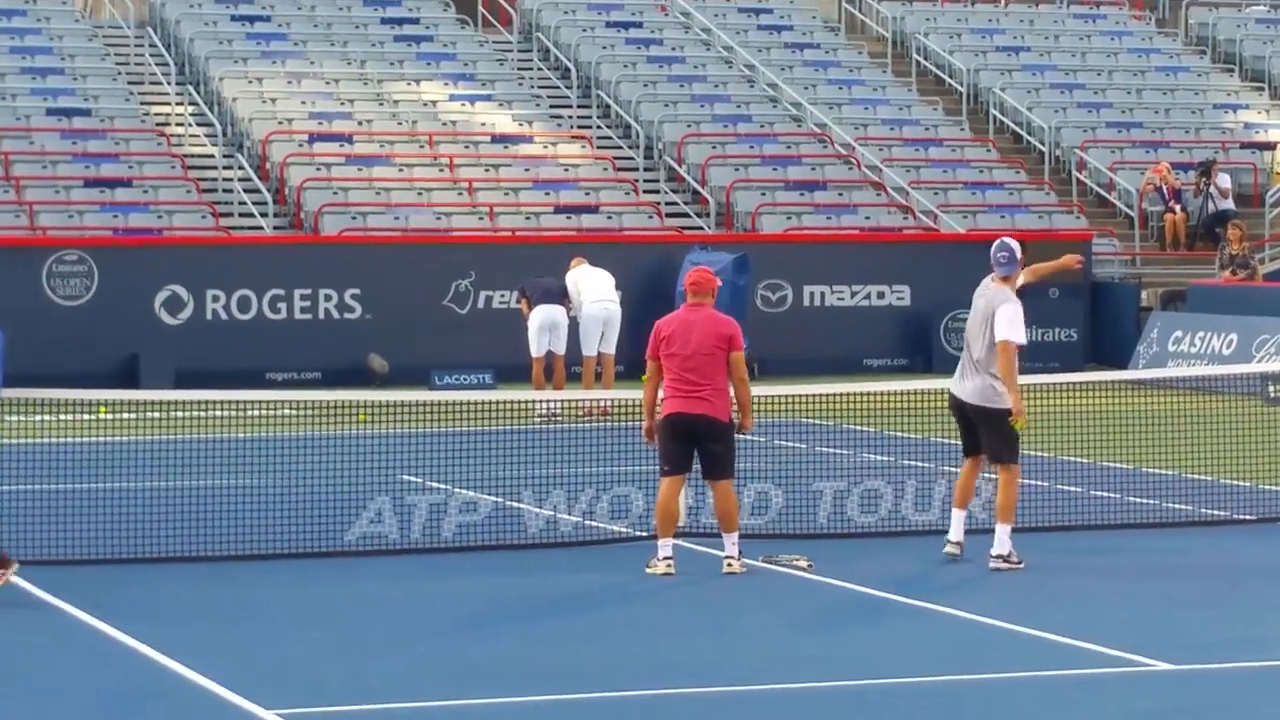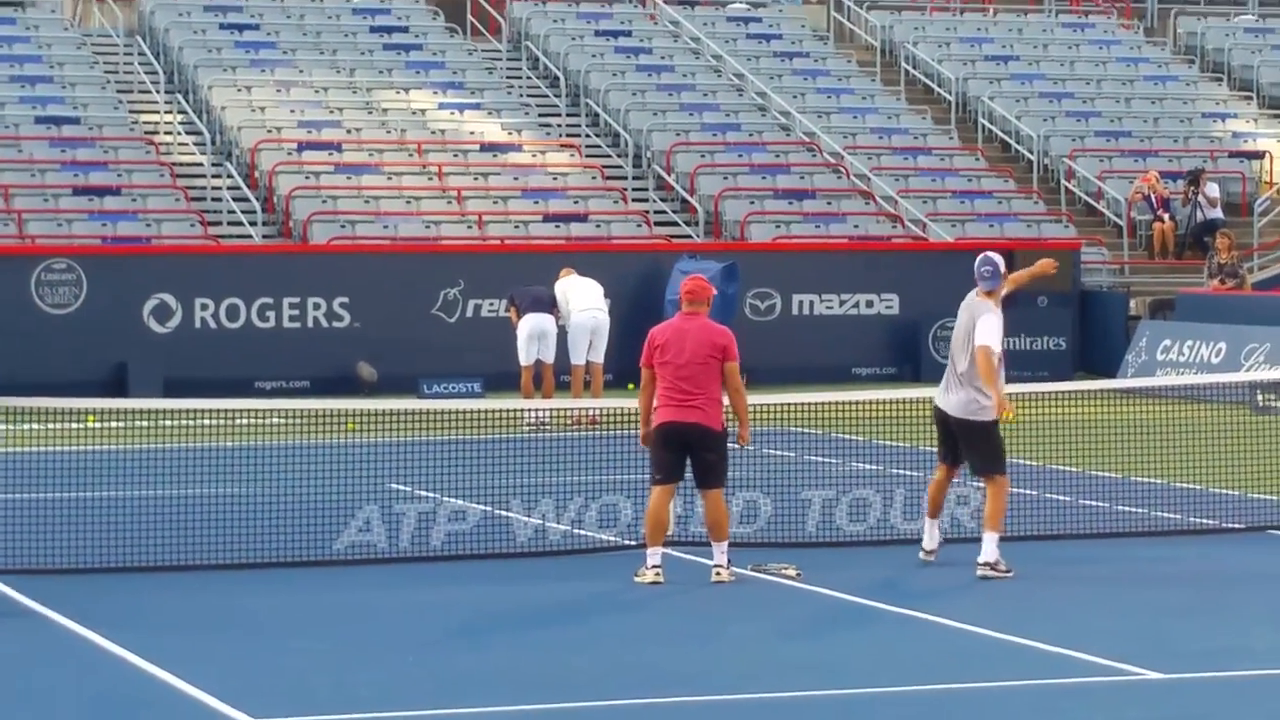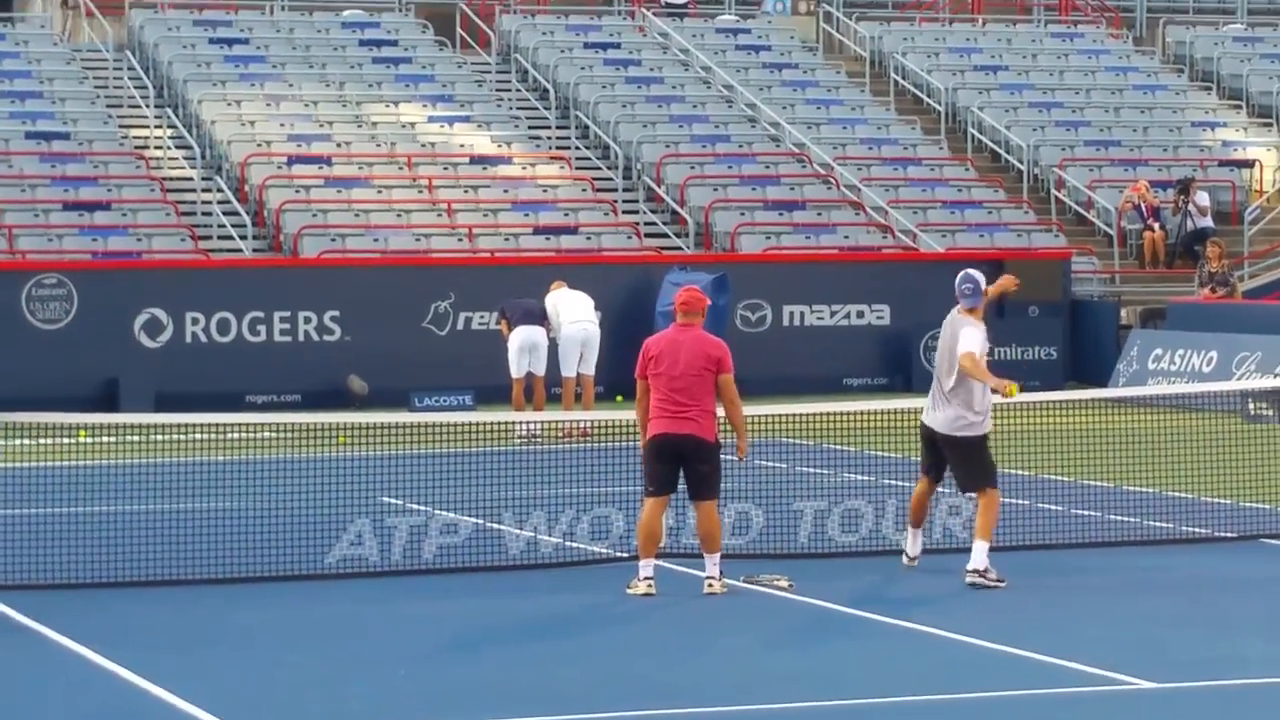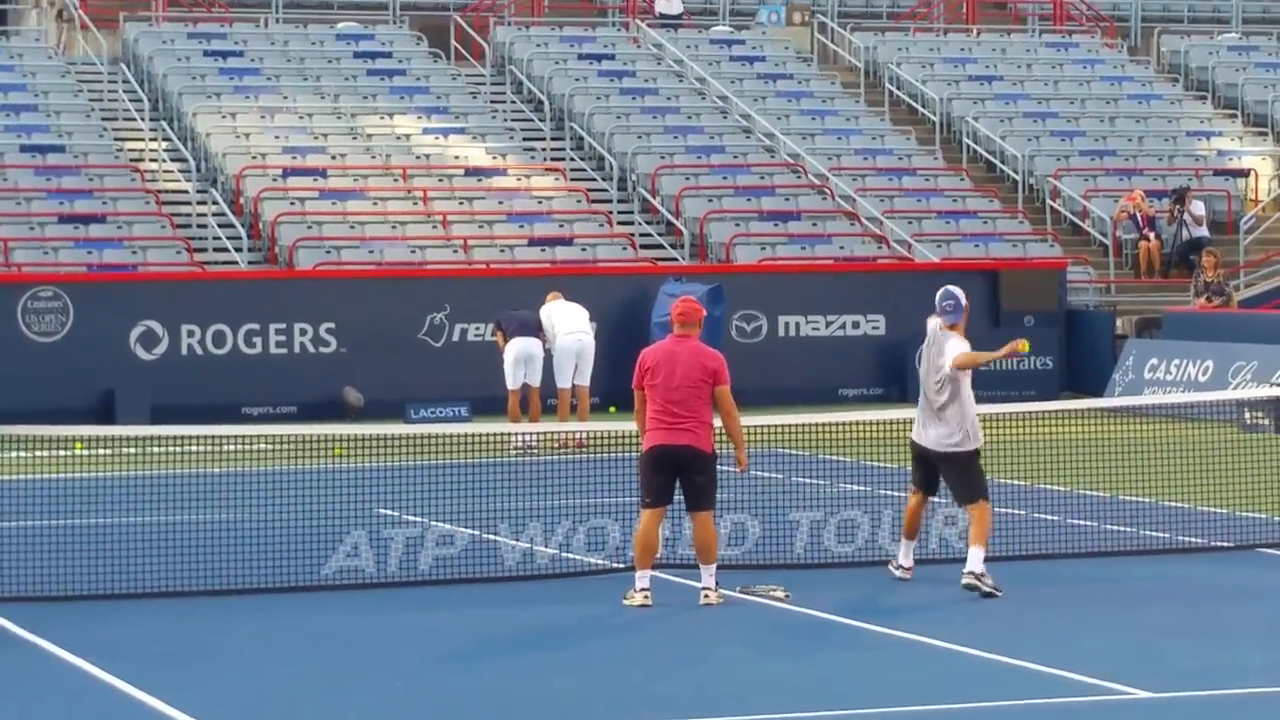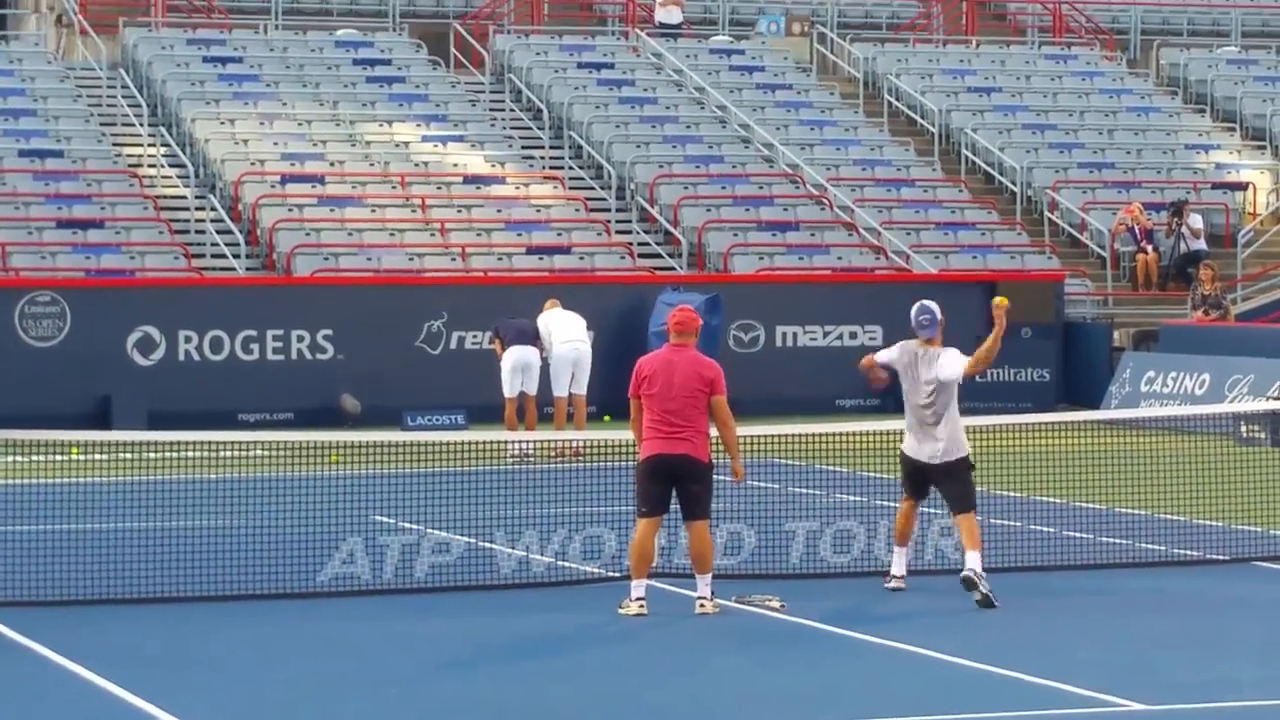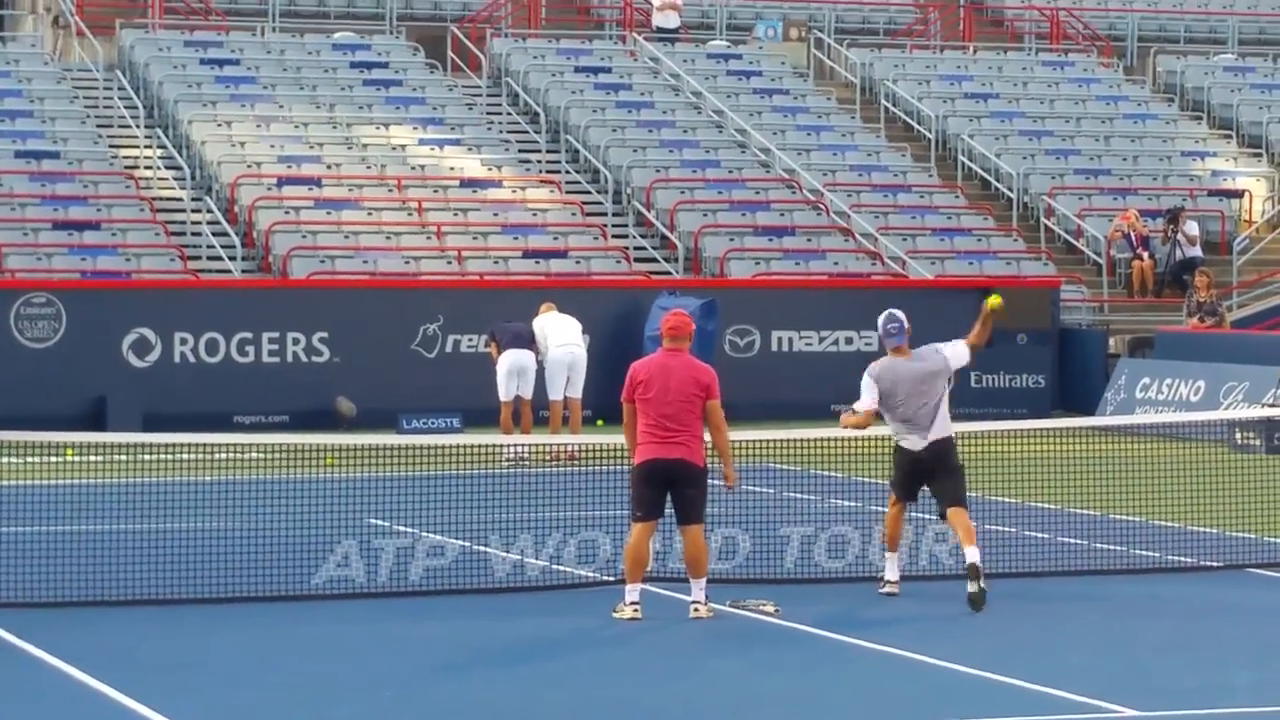
dt=0.1s
person 1, frame 1
left shoulder: (988, 284)
right shoulder: (1008, 304)
left elbow: (1023, 275)
right elbow: (1004, 351)
left wrist: (1059, 263)
right wrist: (1013, 397)
left hip: (961, 393)
right hip: (990, 400)
left knee: (972, 462)
right knee: (1008, 473)
left ankle: (954, 537)
right ankle: (1002, 550)
person 1, frame 2
left shoulder: (974, 298)
right shoulder: (989, 315)
left elbow: (1004, 285)
right elbow: (984, 356)
left wrist: (1033, 270)
right wrist: (998, 395)
left hip: (946, 407)
right hip: (975, 413)
left knee: (945, 470)
right knee: (997, 484)
left ankle: (929, 543)
right ankle: (988, 558)
person 1, frame 3
left shoulder: (955, 316)
right shoulder: (972, 331)
left elbow: (974, 305)
right elbow: (969, 362)
left wrist: (997, 287)
right wrist: (993, 382)
left hip: (934, 422)
right hip: (965, 429)
left knee: (926, 483)
right knee: (989, 496)
left ankle: (912, 549)
right ankle: (978, 565)
person 1, frame 4
left shoulder: (935, 331)
right shoulder: (955, 344)
right elbow: (960, 362)
left wrist: (940, 312)
right wrist: (998, 354)
left hip: (923, 439)
right hip: (956, 445)
left knee: (919, 496)
right knee: (979, 509)
left ankle: (904, 561)
right ankle: (974, 570)
person 1, frame 5
left shoulder: (904, 352)
right shoulder: (945, 359)
left elbow: (867, 363)
right elbow: (973, 367)
left wrist: (878, 378)
right wrist: (998, 331)
left hip: (914, 453)
right hip: (950, 455)
left knee: (910, 502)
right knee: (967, 518)
left ankle: (898, 571)
right ankle: (973, 569)
person 1, frame 6
left shoulder: (874, 372)
right shoulder: (935, 355)
left elbow: (864, 421)
right elbow: (974, 342)
left wrist: (846, 419)
right wrist: (985, 317)
left hip: (909, 452)
right hip: (942, 449)
left knee: (897, 506)
right knee: (957, 513)
left ankle: (891, 576)
right ankle: (972, 563)
person 2, frame 1
left shoulder: (663, 326)
right shoulder: (728, 325)
left elbow: (652, 377)
right elbow: (739, 376)
left wrist: (649, 417)
right wrist: (746, 414)
left hip: (674, 415)
right hip: (715, 416)
left knee: (670, 483)
right knee: (722, 485)
left ankle: (664, 556)
right ankle: (732, 555)
person 2, frame 2
left shoulder: (657, 333)
right shoulder: (722, 335)
left elbow: (646, 385)
right elbow: (734, 386)
left wrist: (645, 423)
right wrist: (743, 425)
left hip: (667, 424)
right hip: (708, 425)
left knee: (660, 492)
right knee: (713, 494)
left ankle: (652, 565)
right ankle: (721, 564)
person 2, frame 3
left shoulder: (651, 344)
right shoulder: (716, 347)
left elbow: (641, 397)
right elbow: (730, 398)
left wrist: (644, 433)
right wrist: (741, 436)
left hip: (660, 435)
right hip: (701, 437)
left knee: (653, 504)
right knee: (706, 506)
left ankle: (645, 577)
right ankle: (713, 576)
person 2, frame 4
left shoulder: (648, 355)
right shoulder: (712, 358)
left elbow: (639, 408)
right elbow: (727, 409)
right wrist: (740, 448)
left hip: (657, 447)
right hip: (698, 448)
left knee: (649, 516)
right knee: (702, 516)
left ankle: (641, 588)
right ankle: (709, 587)
person 2, frame 5
left shoulder: (644, 364)
right shoulder: (710, 368)
left elbow: (636, 417)
right elbow: (723, 419)
right wrist: (735, 459)
left hip: (653, 456)
right hip: (694, 458)
left knee: (646, 525)
right knee: (699, 526)
left ankle: (637, 597)
right ankle: (705, 596)
person 2, frame 6
left shoulder: (638, 369)
right shoulder: (704, 372)
left elbow: (629, 422)
right elbow: (716, 424)
left wrist: (637, 453)
right wrist: (727, 464)
left hip: (648, 460)
right hip: (689, 462)
left knee: (640, 529)
right knee: (693, 530)
left ankle: (631, 601)
right ankle: (699, 600)
